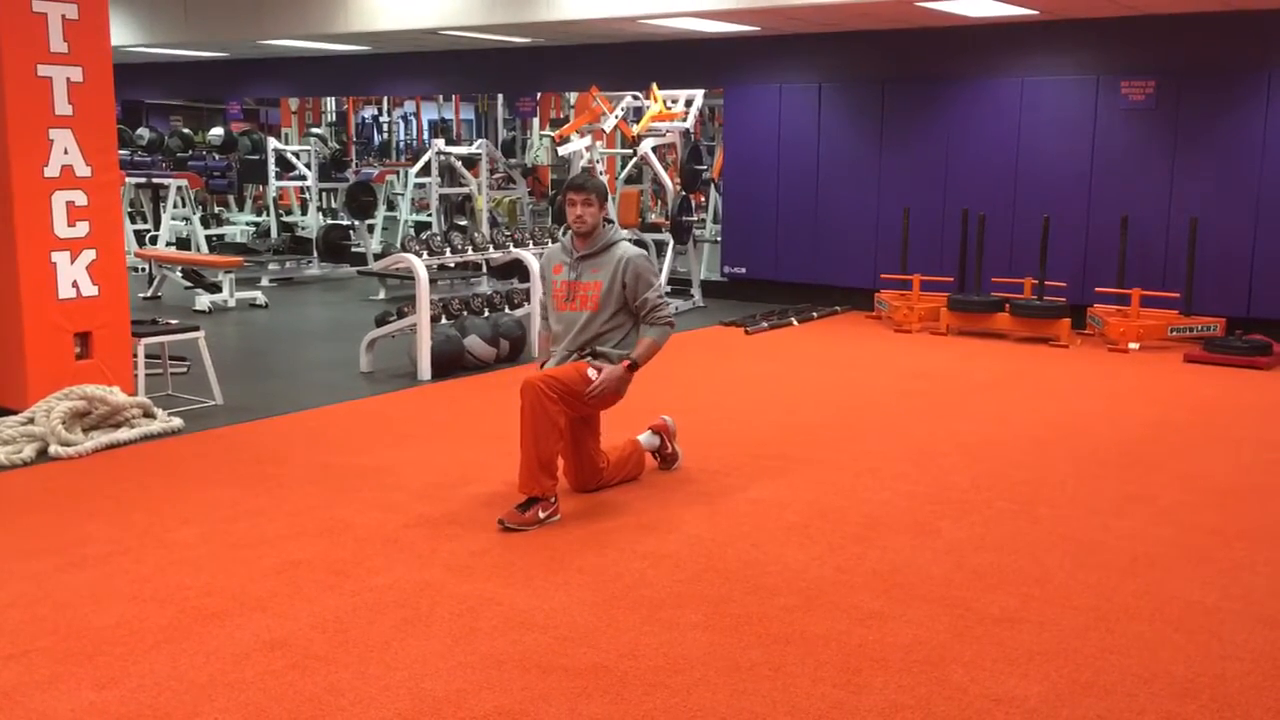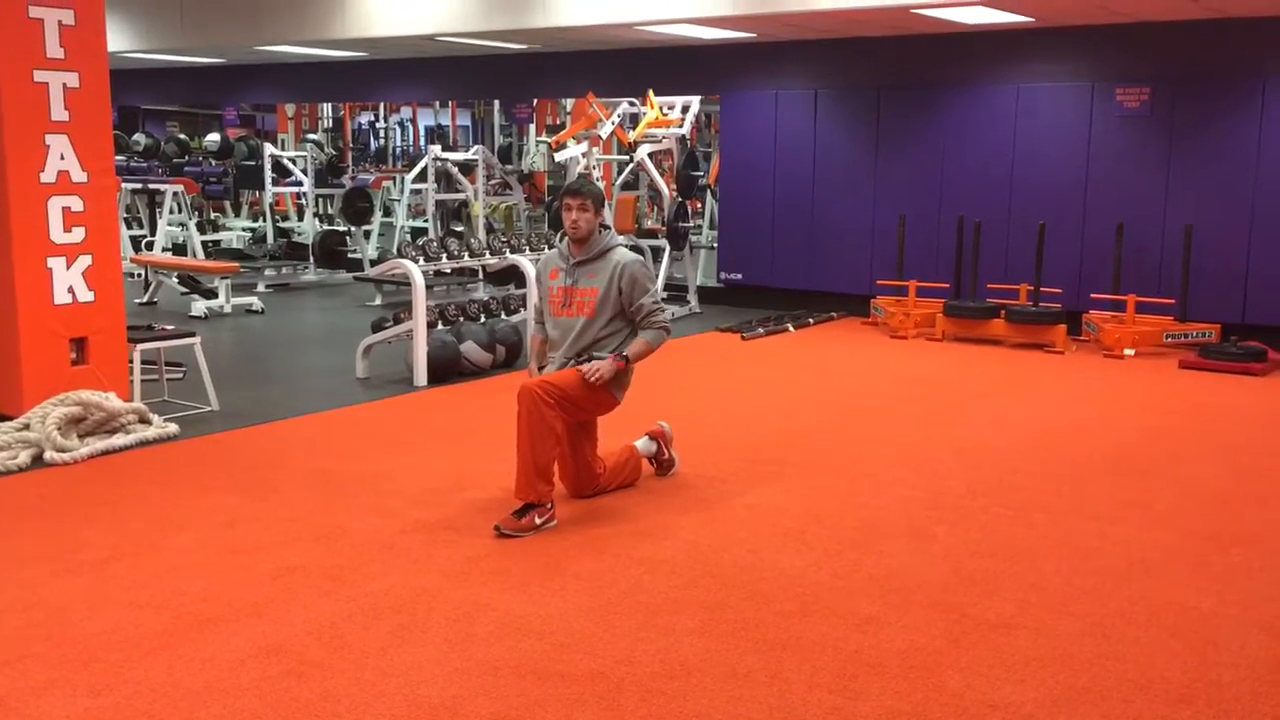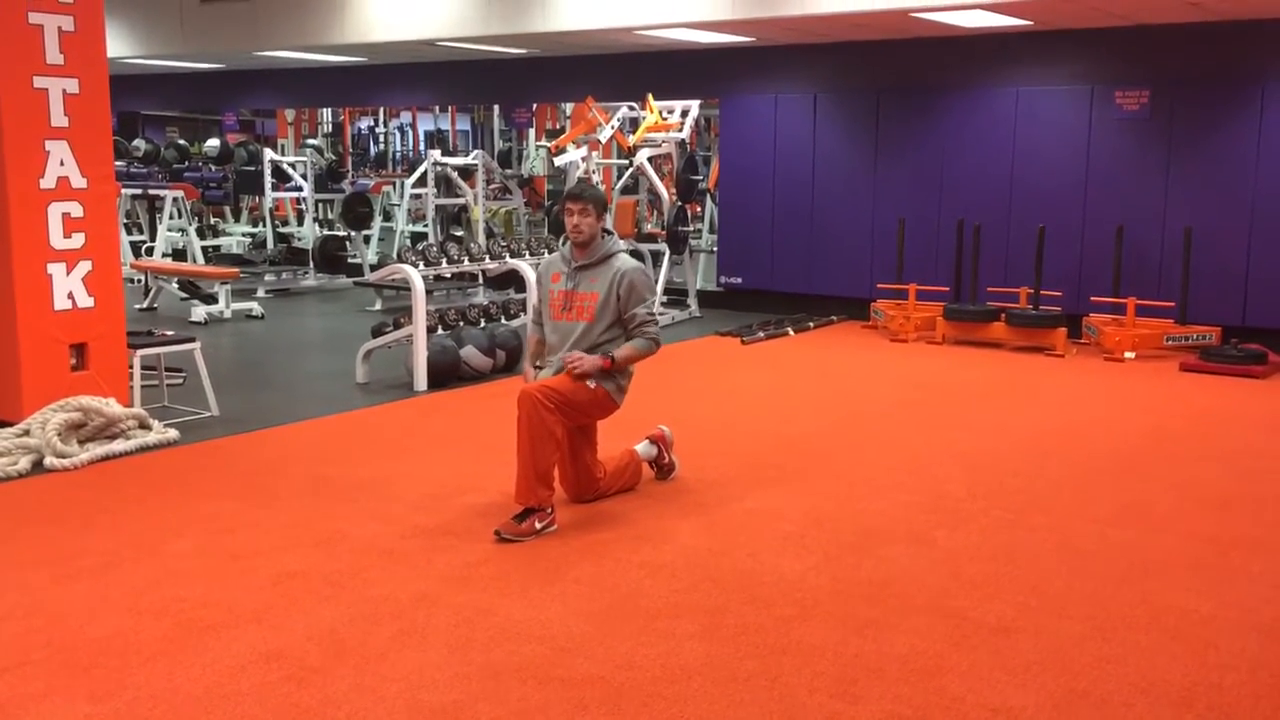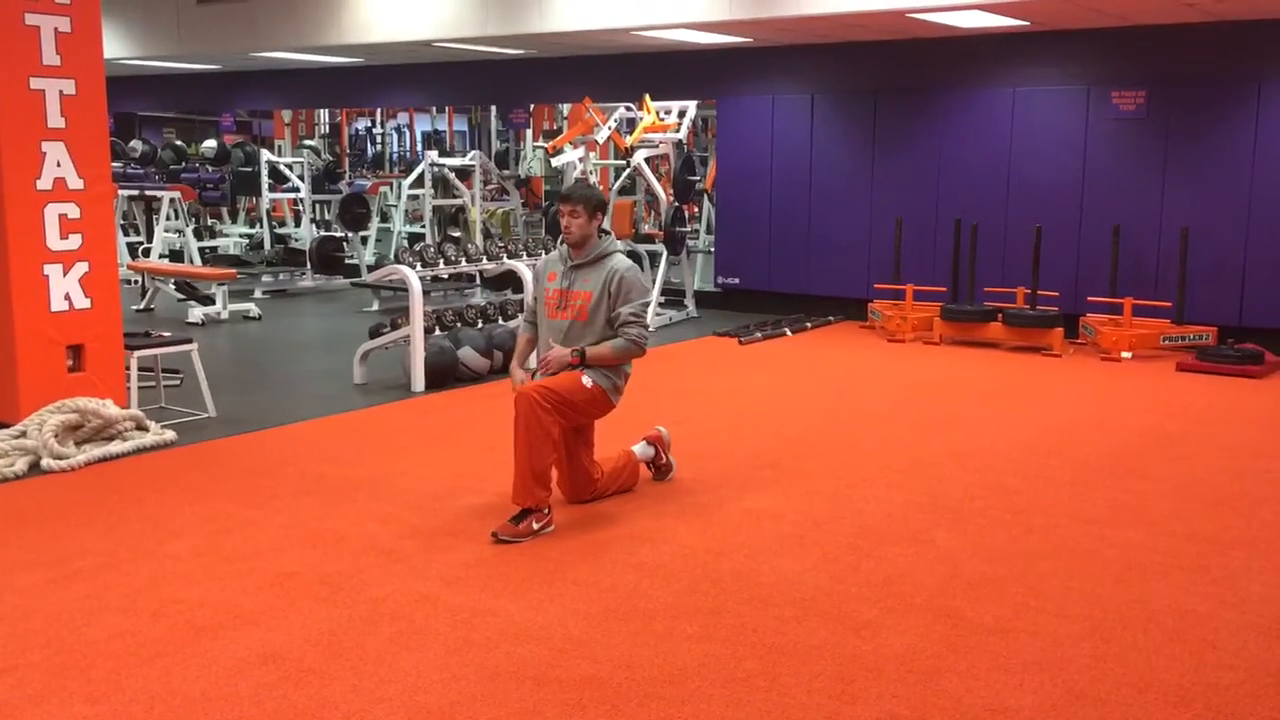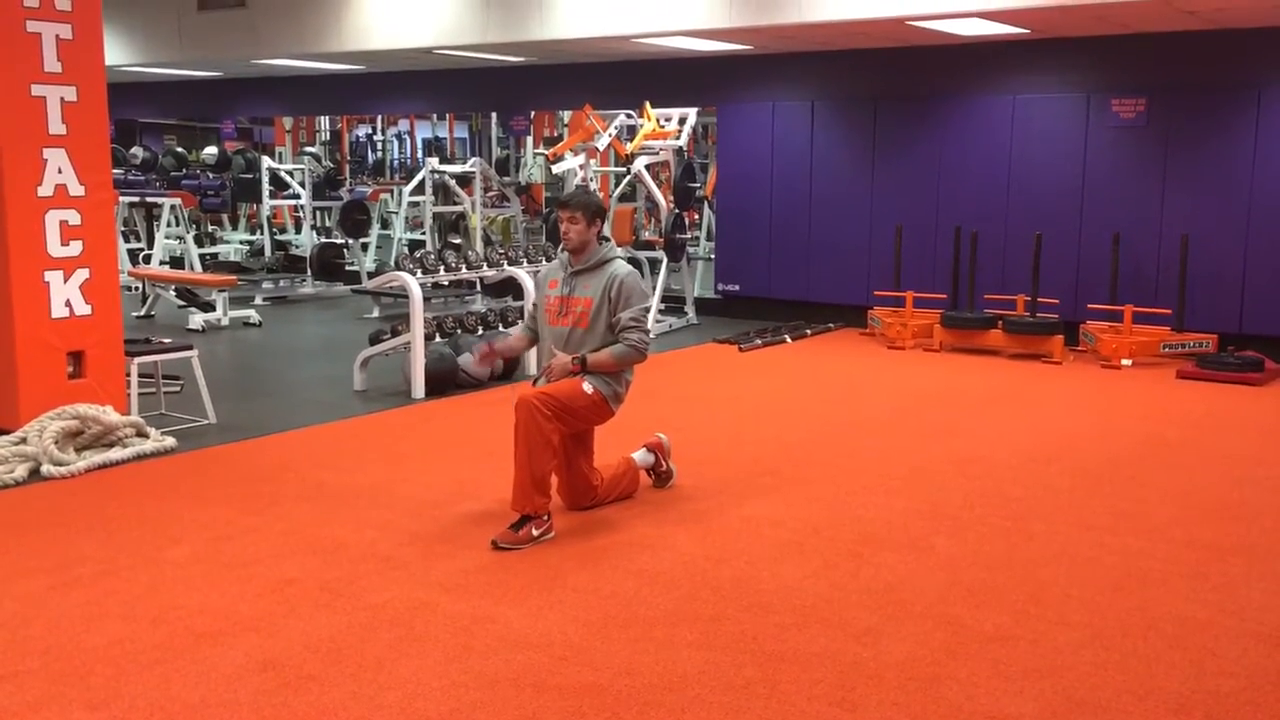
dt=0.5s
person 1, frame 1
left shoulder: (629, 259)
right shoulder: (552, 258)
left elbow: (661, 322)
left wrist: (626, 368)
right wrist: (543, 364)
left hip: (602, 371)
right hip: (564, 370)
left knee: (536, 387)
right knee: (586, 478)
left ankle: (542, 498)
right ankle: (654, 439)
person 1, frame 2
left shoulder: (626, 265)
right shoulder: (549, 264)
left elbow: (657, 327)
left wrist: (617, 362)
right wrist: (535, 365)
left hip: (600, 379)
right hip: (560, 377)
left knee: (533, 394)
right knee: (583, 483)
left ankle: (538, 504)
right ankle: (651, 445)
person 1, frame 3
left shoulder: (626, 271)
right shoulder: (550, 267)
left elbow: (649, 339)
right elbow: (539, 323)
left wrist: (602, 360)
right wrist: (529, 364)
left hip: (600, 382)
right hip: (558, 379)
left knee: (533, 399)
right knee: (583, 487)
left ankle: (538, 508)
right ankle: (651, 449)
person 1, frame 4
left shoulder: (621, 271)
right shoulder: (547, 266)
left elbow: (635, 343)
right elbow: (530, 322)
left wrist: (574, 355)
right wrist: (517, 365)
left hip: (597, 379)
right hip: (556, 382)
left knee: (531, 397)
right knee: (580, 488)
left ankle: (534, 509)
right ankle: (648, 450)
person 1, frame 5
left shoulder: (621, 277)
right shoulder: (548, 274)
left elbow: (635, 348)
right elbow: (531, 329)
left wrist: (576, 362)
right wrist: (499, 349)
left hip: (598, 385)
right hip: (556, 388)
left knee: (531, 404)
right knee: (580, 495)
left ankle: (535, 516)
right ankle: (648, 458)
